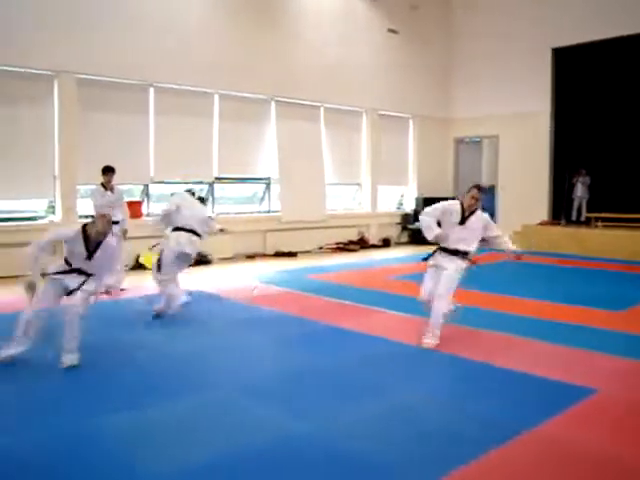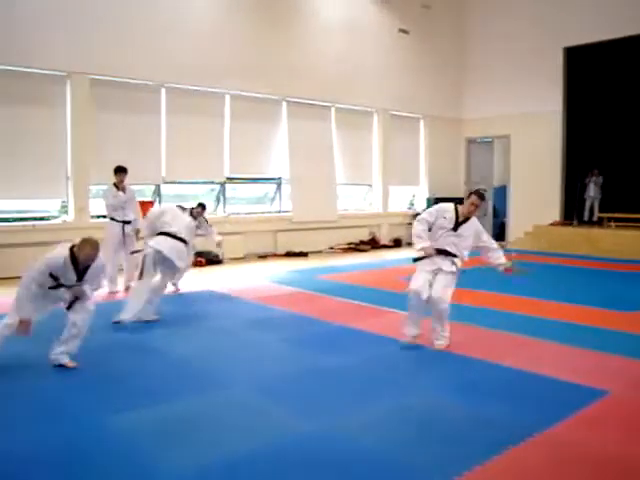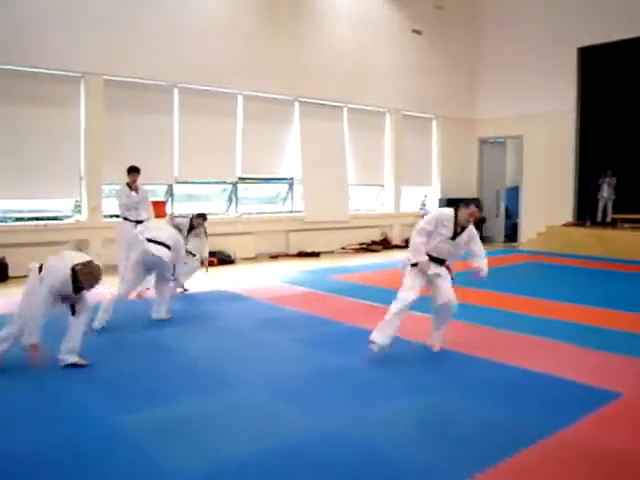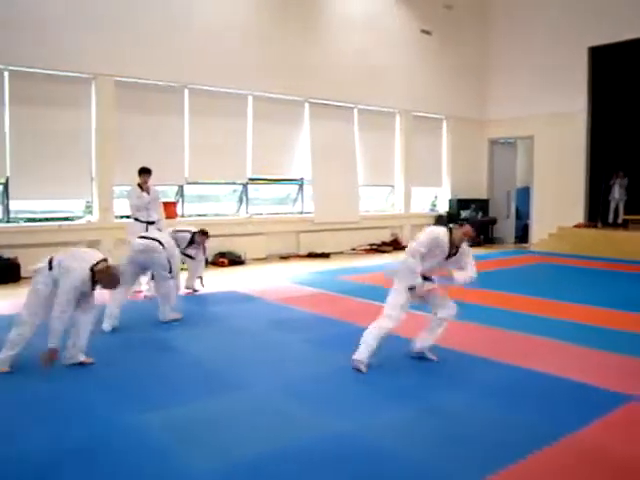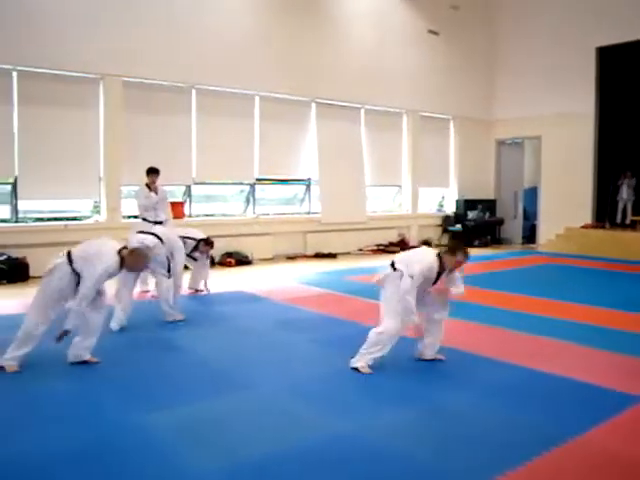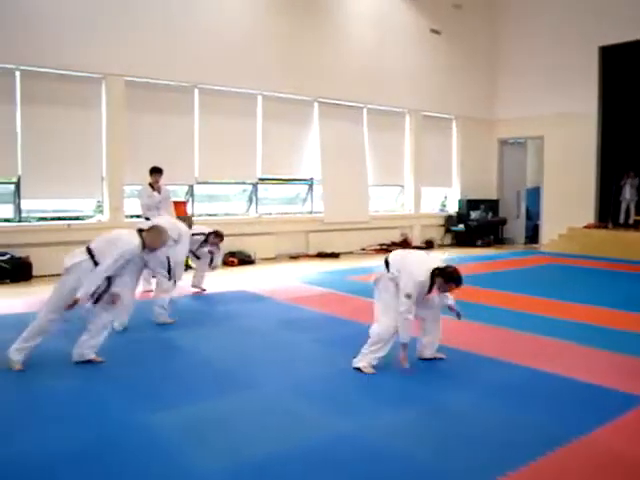
dt=0.1s
person 1, frame 1
left shoulder: (483, 219)
right shoulder: (449, 206)
left elbow: (496, 236)
right elbow: (426, 215)
left wrist: (512, 249)
right wrist: (435, 234)
left hip: (459, 260)
right hip: (441, 256)
left knee: (442, 296)
right knee: (426, 296)
left ankle: (432, 336)
right ankle: (447, 307)
person 1, frame 2
left shoulder: (475, 226)
right shoulder: (443, 209)
left elbow: (489, 246)
right elbow: (420, 222)
left wrist: (502, 262)
right wrist: (425, 245)
left hip: (449, 264)
right hip: (430, 258)
left knee: (439, 298)
right knee: (416, 290)
left ankle: (441, 336)
right ankle: (413, 328)
person 1, frame 3
left shoulder: (471, 233)
right shoulder: (442, 214)
left elbow: (479, 255)
right elbow: (419, 233)
left wrist: (481, 267)
right wrist: (422, 260)
left hip: (440, 267)
right hip: (421, 262)
left knee: (448, 302)
right knee: (405, 298)
left ankle: (436, 338)
right ankle: (379, 339)
person 1, frame 4
left shoulder: (463, 248)
right shoulder: (435, 235)
left elbow: (470, 273)
right elbow: (412, 254)
left wrist: (453, 274)
right wrist: (416, 284)
left hip: (427, 280)
right hip: (409, 276)
left knee: (447, 309)
right knee: (391, 317)
left ankle: (420, 348)
right ankle: (360, 356)
person 1, frame 5
left shoulder: (449, 267)
right shoulder: (423, 264)
left elbow: (457, 286)
right elbow: (407, 292)
left wrist: (448, 291)
right wrist: (412, 320)
right hip: (396, 280)
left knee: (438, 310)
right knee: (391, 326)
left ankle: (427, 352)
right ankle: (361, 360)
person 1, frame 6
left shoulder: (441, 269)
right shoulder: (417, 280)
right elbow: (406, 313)
left wrist: (450, 304)
right wrist: (404, 346)
left hip: (404, 276)
right hip: (390, 280)
left knee: (433, 307)
right knee: (389, 324)
left ankle: (427, 351)
right ankle: (363, 361)
person 2, frame 1
left shoulder: (111, 245)
right shoulder: (72, 233)
left elbow: (106, 271)
right elbow: (39, 247)
left wrist: (96, 287)
right wrist: (33, 277)
left hip: (87, 280)
right hip: (65, 272)
left knee: (73, 310)
right knee: (34, 309)
left ankle: (70, 355)
right ankle: (15, 348)
person 2, frame 2
left shoulder: (98, 263)
right shoulder: (57, 258)
left elbow: (96, 283)
right elbow: (28, 282)
left wrist: (84, 292)
right wrist: (24, 316)
left hip: (74, 288)
right hip: (49, 284)
left knee: (80, 320)
right knee: (18, 318)
left ankle: (60, 355)
person 2, frame 3
left shoulder: (93, 270)
right shoulder: (58, 278)
right elbow: (36, 310)
right wrist: (33, 342)
right hip: (43, 281)
left knee: (81, 312)
right knee: (21, 322)
left ankle: (68, 356)
person 2, frame 4
left shoulder: (103, 265)
right shoulder: (78, 278)
right elbow: (60, 314)
right wrist: (52, 346)
left hip: (66, 276)
right hip: (50, 277)
left knee: (86, 310)
right knee: (29, 320)
left ankle: (73, 355)
person 2, frame 5
left shoulder: (122, 253)
right shoulder: (105, 265)
right elbow: (83, 298)
right wrist: (69, 326)
left hip: (81, 274)
right hip: (64, 273)
left knee: (97, 309)
right knee: (40, 316)
left ankle: (79, 353)
person 2, frame 6
left shoulder: (138, 245)
right shoulder: (131, 244)
left elbow: (124, 272)
right elbow: (102, 270)
left wrist: (116, 291)
right wrist: (82, 296)
left hip: (98, 272)
right hip: (85, 266)
left knee: (107, 313)
right knee: (54, 311)
left ankle: (84, 352)
right ankle: (18, 352)
person 3, frame 1
left shoulder: (118, 191)
right shoulder: (96, 191)
left elbow: (123, 208)
right elbow: (100, 206)
left wrist: (124, 226)
right wrist: (110, 193)
left hip: (117, 226)
left knee: (119, 256)
left ankle: (115, 282)
person 3, frame 2
left shoulder: (130, 191)
right shoulder: (108, 191)
left elbow: (135, 209)
right elbow: (112, 206)
left wrist: (137, 227)
right wrist: (121, 193)
left hip: (129, 226)
right hip: (115, 226)
left knee: (130, 257)
right knee: (113, 257)
left ankle: (129, 283)
right ankle: (112, 285)
person 3, frame 3
left shoulder: (143, 191)
right shoulder: (122, 191)
left elbow: (147, 209)
right elbow: (125, 206)
right wrist: (135, 193)
left hip: (141, 226)
right hip: (127, 226)
right knee: (125, 255)
right ankle: (124, 282)
person 3, frame 4
left shoulder: (154, 191)
right shoulder: (133, 191)
left elbow: (159, 210)
right elbow: (136, 207)
left wrist: (160, 227)
right wrist: (146, 194)
left hip: (152, 226)
right hip: (138, 226)
right ankle: (137, 284)
person 3, frame 5
left shoulder: (162, 191)
right shoulder: (141, 191)
left elbow: (166, 210)
right elbow: (144, 207)
right wrist: (154, 194)
left hip: (160, 227)
right hip: (147, 226)
right ankle: (144, 284)
person 3, frame 6
left shoulder: (165, 191)
right shoulder: (144, 191)
left elbow: (170, 209)
right elbow: (146, 206)
right wrist: (157, 193)
right ankle: (147, 283)
person 4, frame 1
left shoulder: (181, 196)
right shoulder: (202, 209)
left elbow: (167, 213)
left wrist: (168, 225)
left hip: (177, 238)
right hip: (193, 243)
left knee: (161, 273)
right knee: (171, 273)
left ankle: (180, 298)
right ankle: (165, 305)
person 4, frame 2
left shoulder: (167, 209)
right shoulder: (190, 222)
left elbow: (150, 218)
left wrist: (149, 236)
left hip: (159, 245)
right hip: (178, 250)
left knee: (143, 281)
right knee: (162, 282)
left ankle: (126, 315)
right ankle: (146, 313)
person 4, frame 3
left shoulder: (152, 225)
right shoulder: (177, 239)
left elbow: (138, 237)
right elbow: (179, 261)
left hip: (144, 250)
right hip: (162, 254)
left knee: (125, 287)
right knee: (167, 283)
right ankle: (160, 313)
person 4, frame 4
left shoulder: (153, 235)
right shoulder: (173, 249)
right elbow: (175, 275)
right wrist: (174, 294)
left hip: (136, 248)
right hip: (155, 250)
left knee: (123, 286)
right knee: (167, 281)
left ankle: (109, 322)
right ankle: (167, 314)
person 4, frame 5
left shoulder: (159, 230)
right shoulder: (178, 244)
right elbow: (178, 271)
right wrist: (176, 293)
right hip: (152, 246)
left knee: (125, 285)
right knee: (165, 278)
left ankle: (117, 322)
right ankle: (171, 314)
person 4, frame 6
left shoulder: (162, 220)
right shoulder: (184, 230)
right elbow: (179, 256)
right wrist: (177, 276)
right knee: (166, 279)
right ankle: (161, 315)
